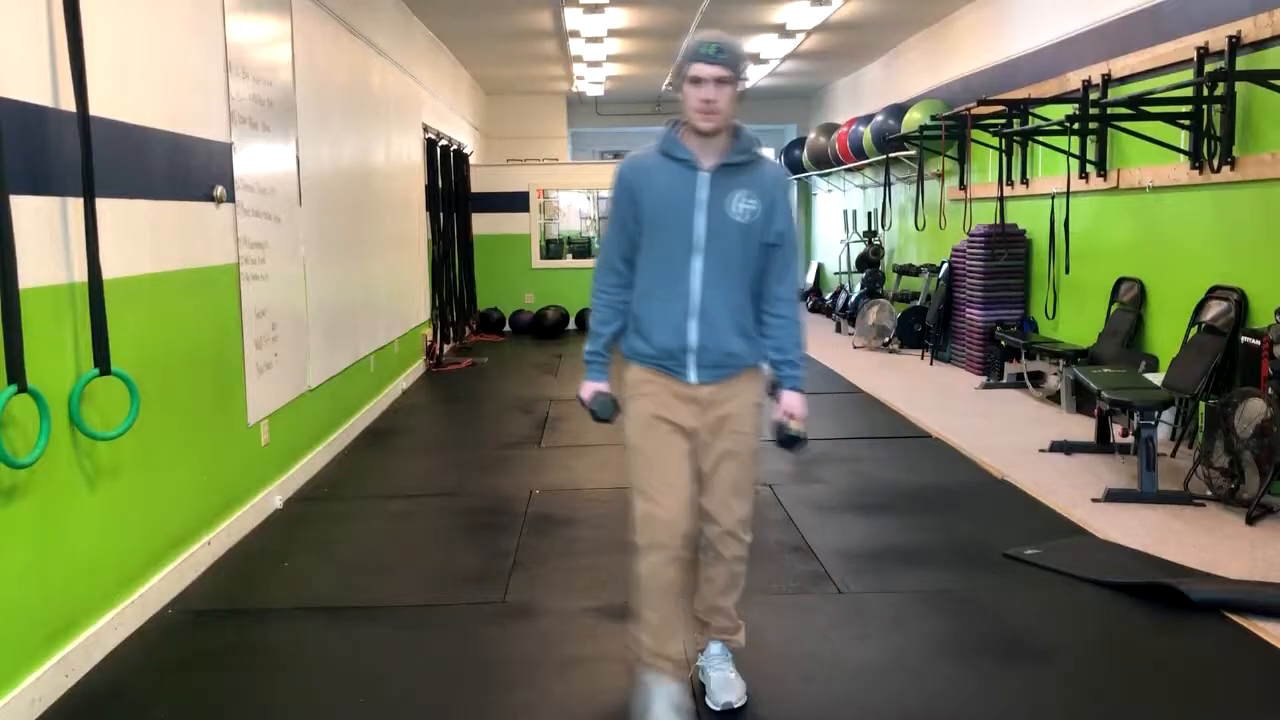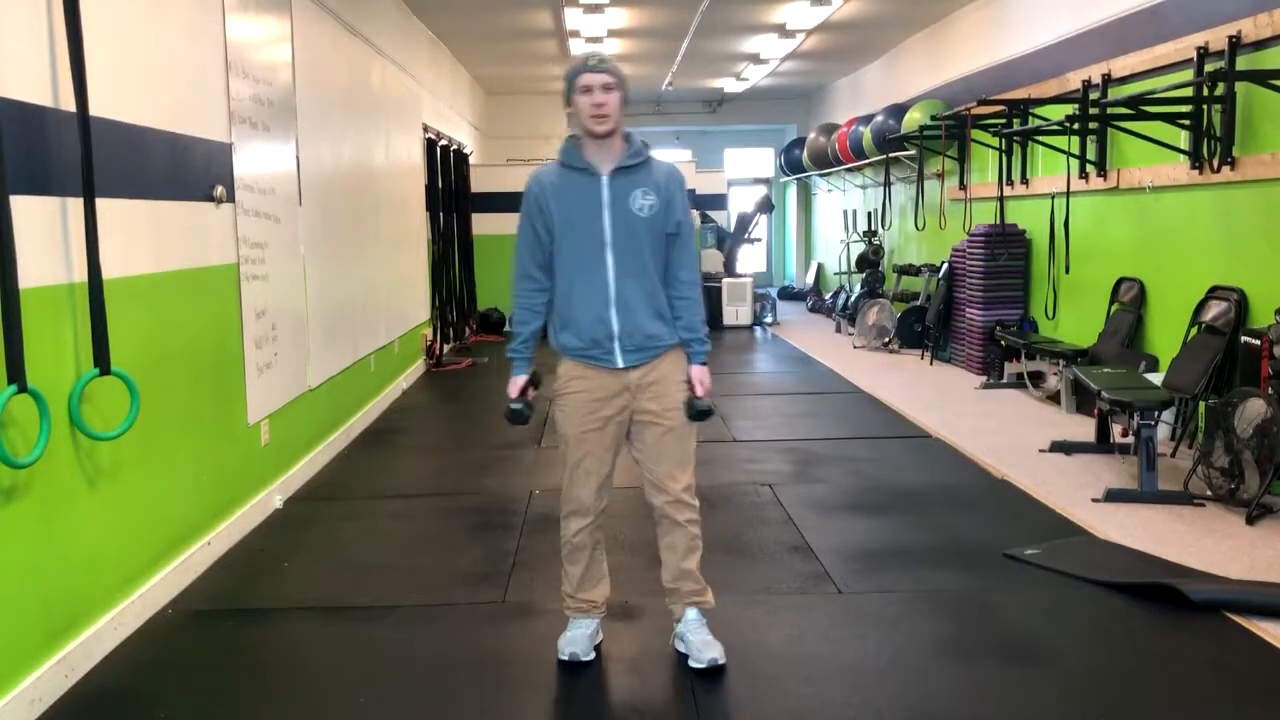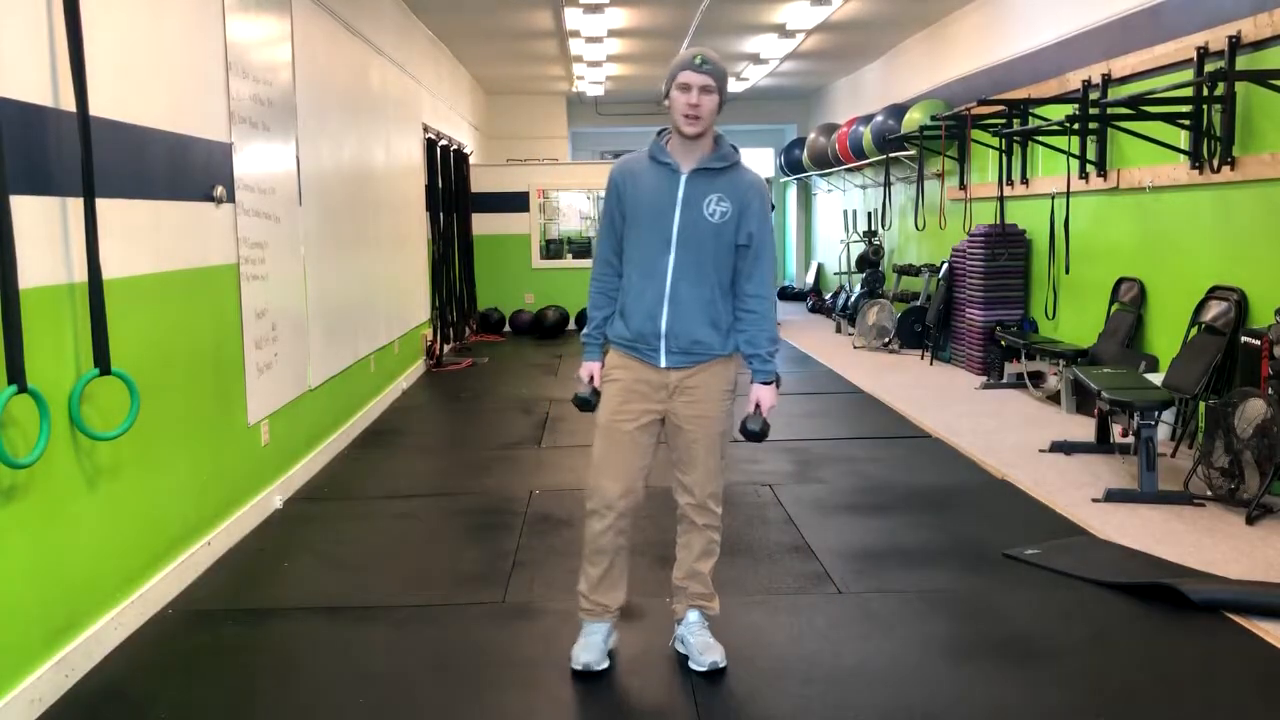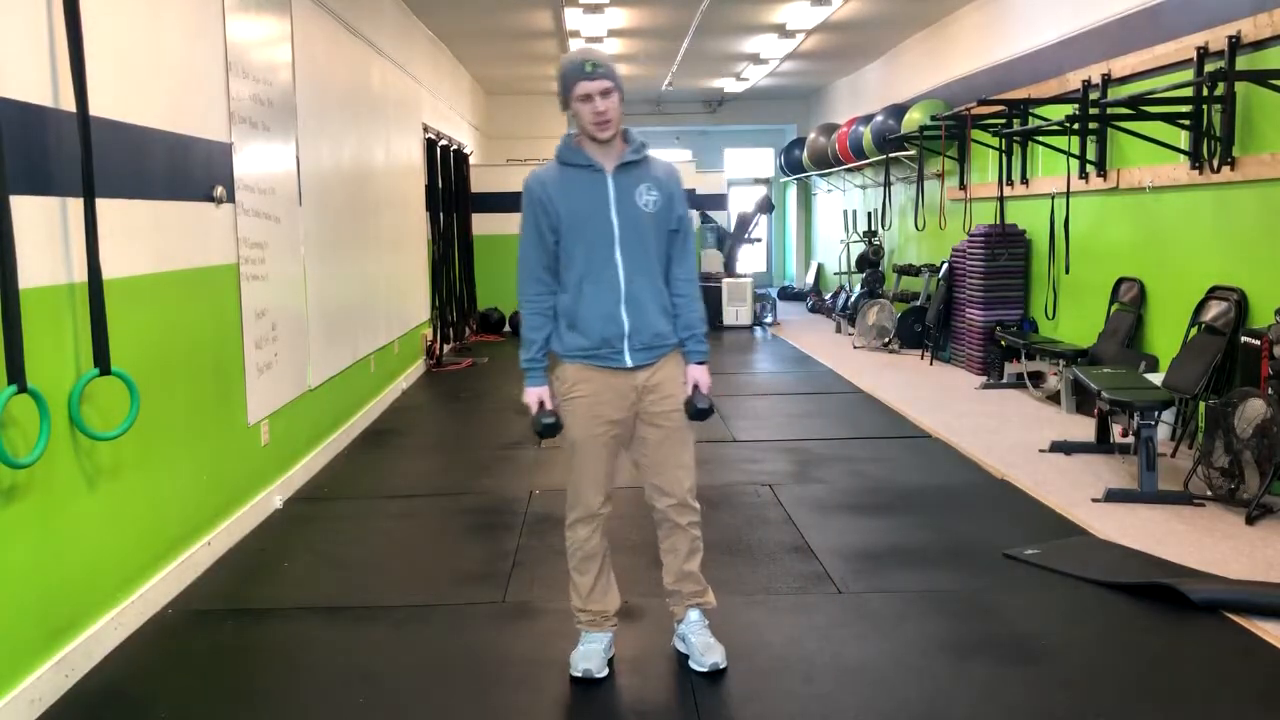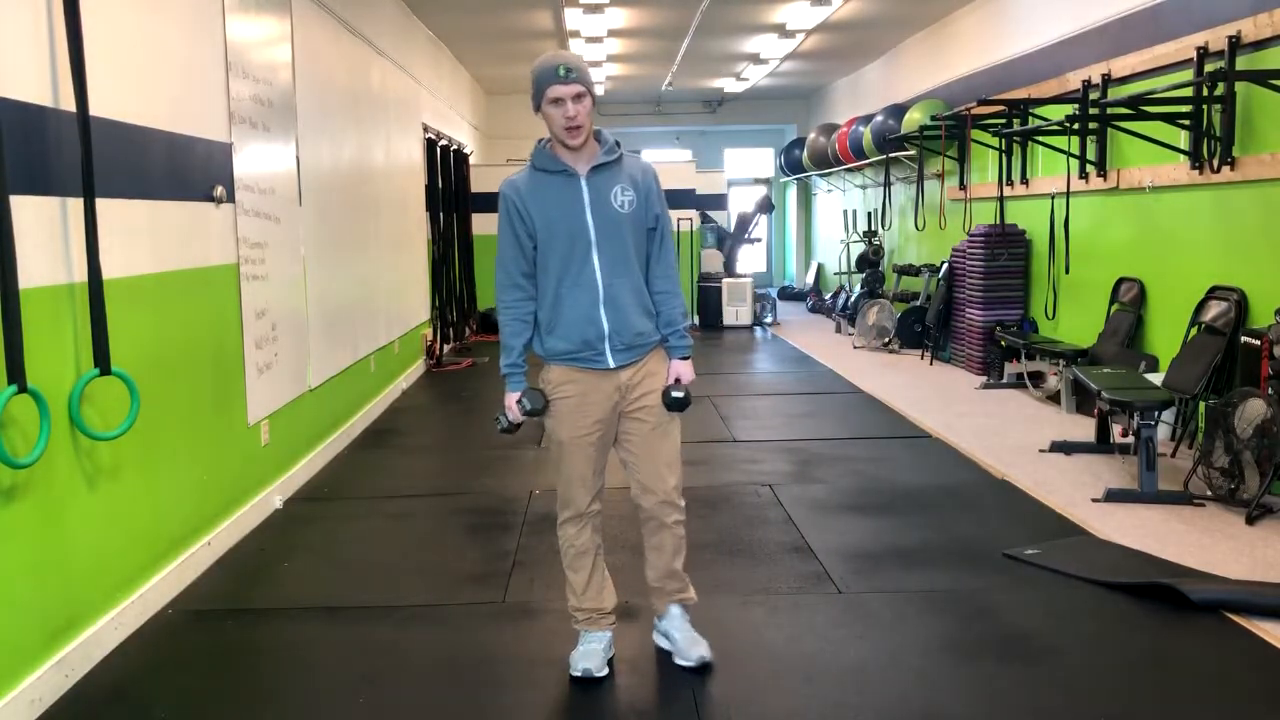
dt=1s
person 1, frame 1
left shoulder: (767, 182)
right shoulder: (638, 174)
left elbow: (780, 291)
right elbow: (614, 277)
left wrist: (790, 380)
right wrist: (595, 365)
left hip: (735, 384)
right hip: (652, 378)
left knee: (727, 526)
right knee: (660, 525)
left ankle: (717, 645)
person 1, frame 2
left shoulder: (665, 180)
right shoulder: (546, 187)
left elbow: (684, 276)
right elbow: (532, 281)
left wrist: (698, 355)
right wrist: (521, 362)
left hip: (661, 364)
right hip: (582, 371)
left knee: (675, 498)
right knee: (581, 502)
left ankle: (690, 615)
right ankle: (583, 615)
person 1, frame 3
left shoulder: (745, 188)
right shoulder: (628, 175)
left elbow: (757, 287)
right elbow: (607, 270)
left wrist: (764, 372)
right wrist: (593, 348)
left hip: (706, 369)
right hip: (629, 363)
left knee: (700, 503)
right knee: (608, 499)
left ankle: (693, 618)
right ankle: (597, 620)
person 1, frame 4
left shoulder: (662, 178)
right shoulder: (546, 186)
left elbow: (683, 274)
right elbow: (536, 286)
left wrist: (696, 354)
right wrist: (534, 372)
left hip: (662, 367)
right hip: (585, 373)
left knee: (677, 500)
right knee: (587, 509)
left ankle: (690, 618)
right ankle: (595, 628)
person 1, frame 5
left shoulder: (639, 176)
right shoulder: (521, 192)
left elbow: (664, 271)
right elbow: (516, 291)
left wrist: (679, 349)
right wrist: (514, 377)
left hip: (646, 365)
right hip: (570, 375)
left knee: (663, 498)
right knee: (578, 509)
left ankle: (671, 614)
right ankle: (594, 628)
